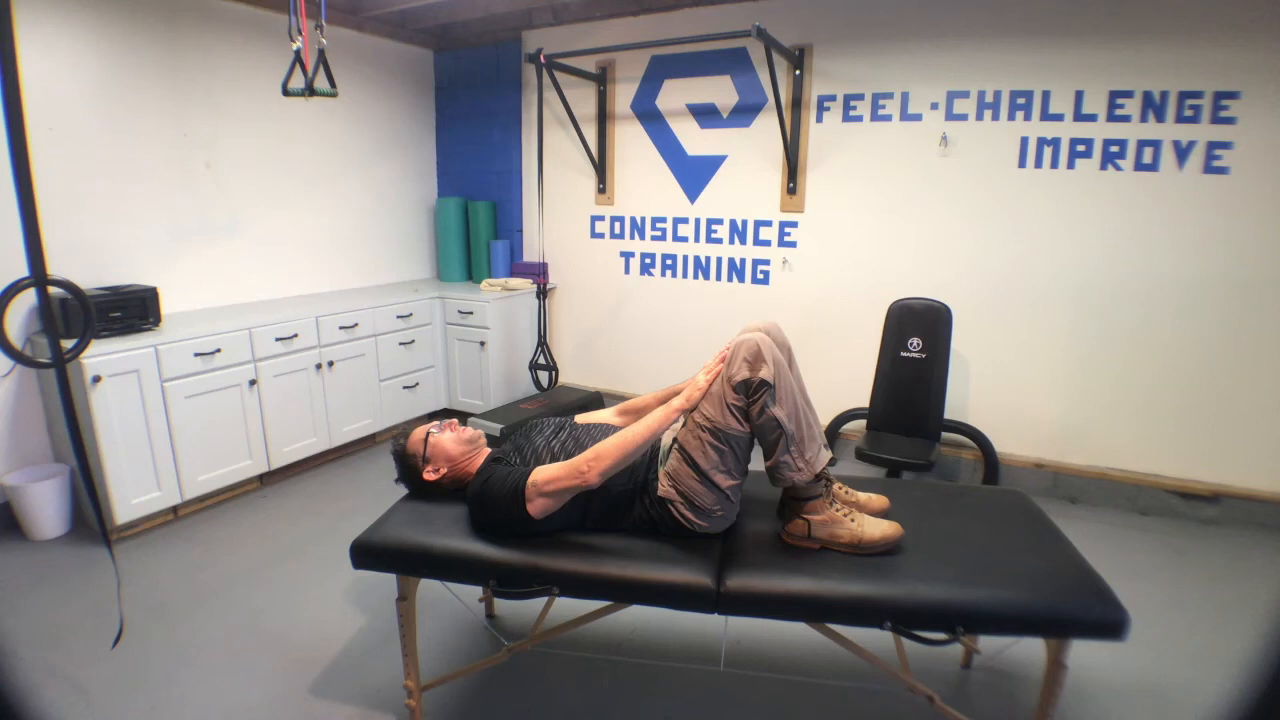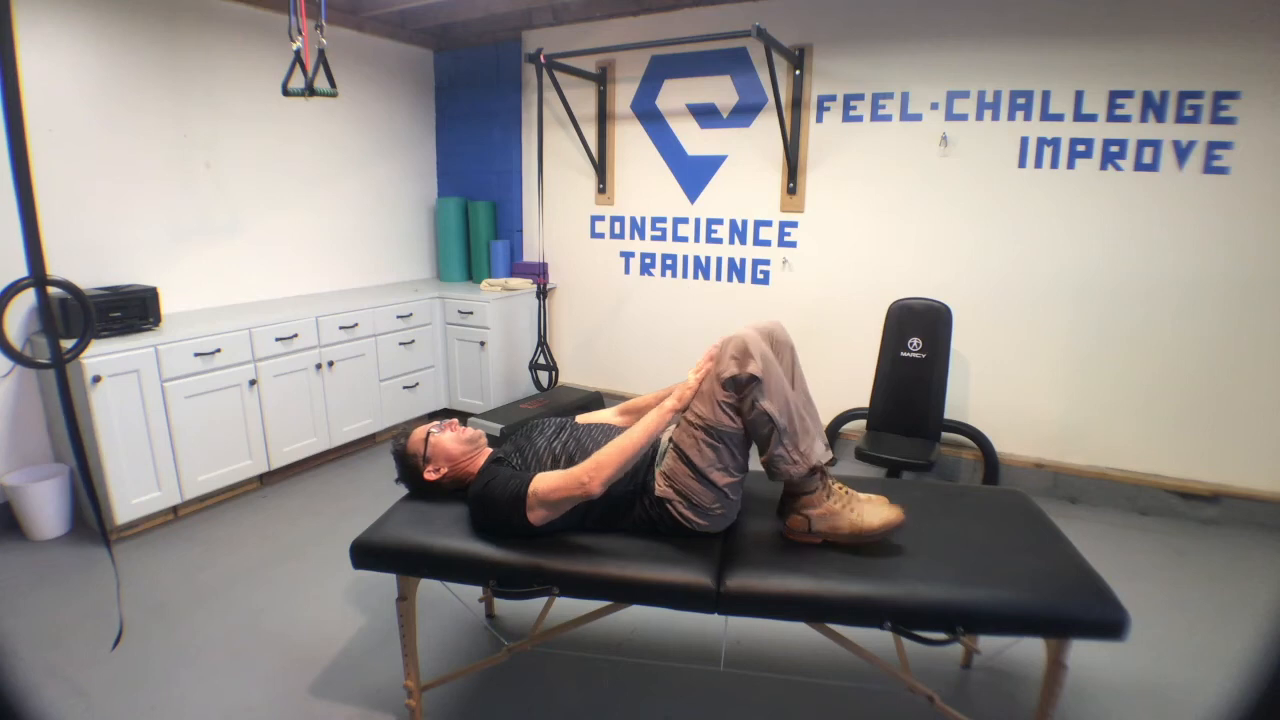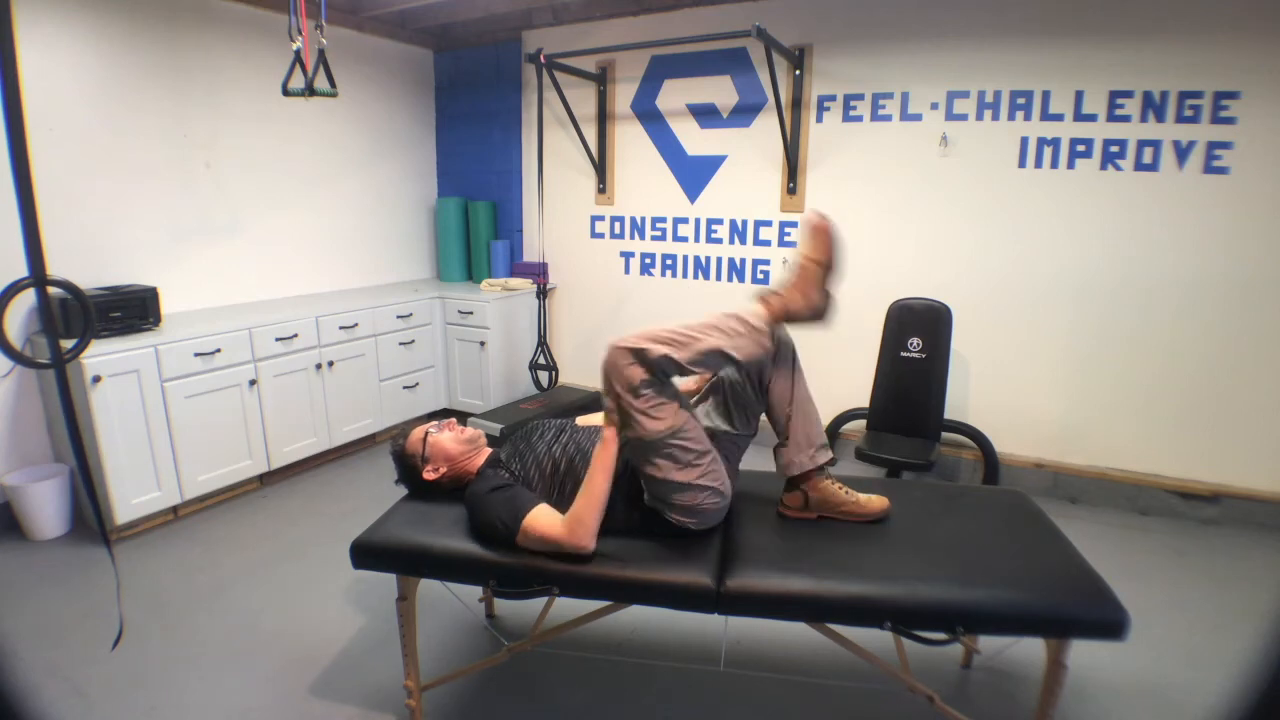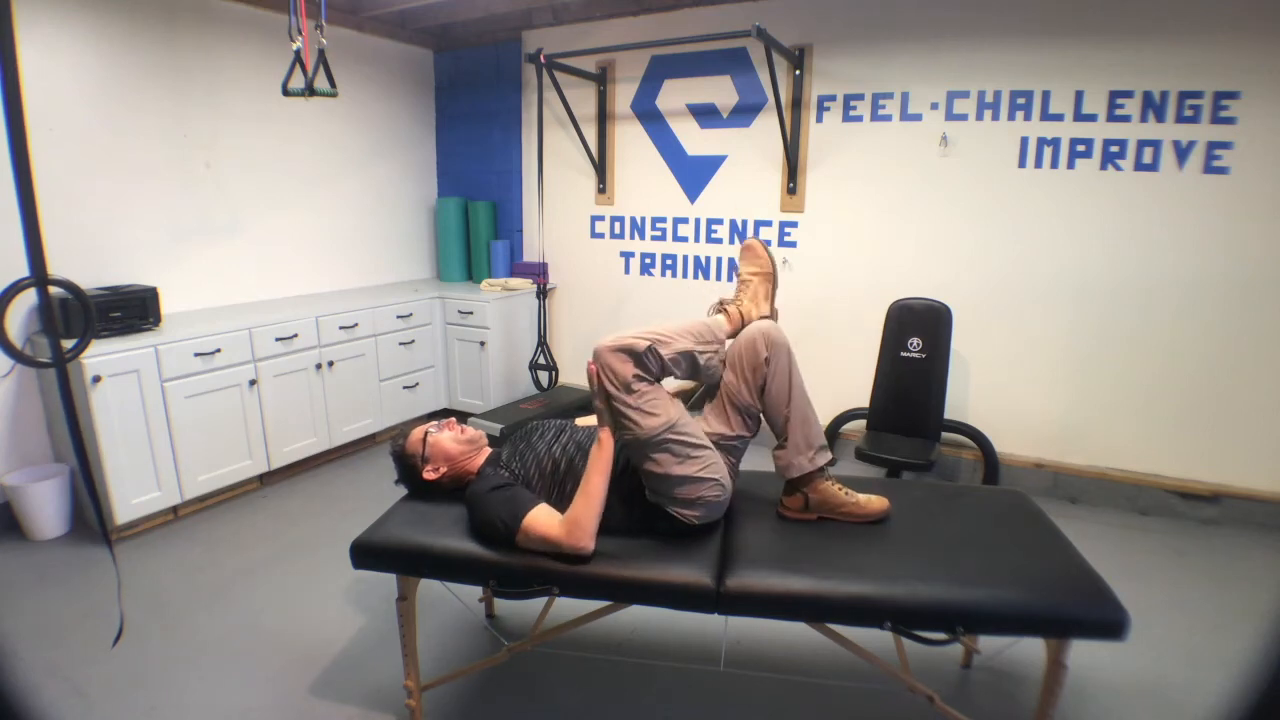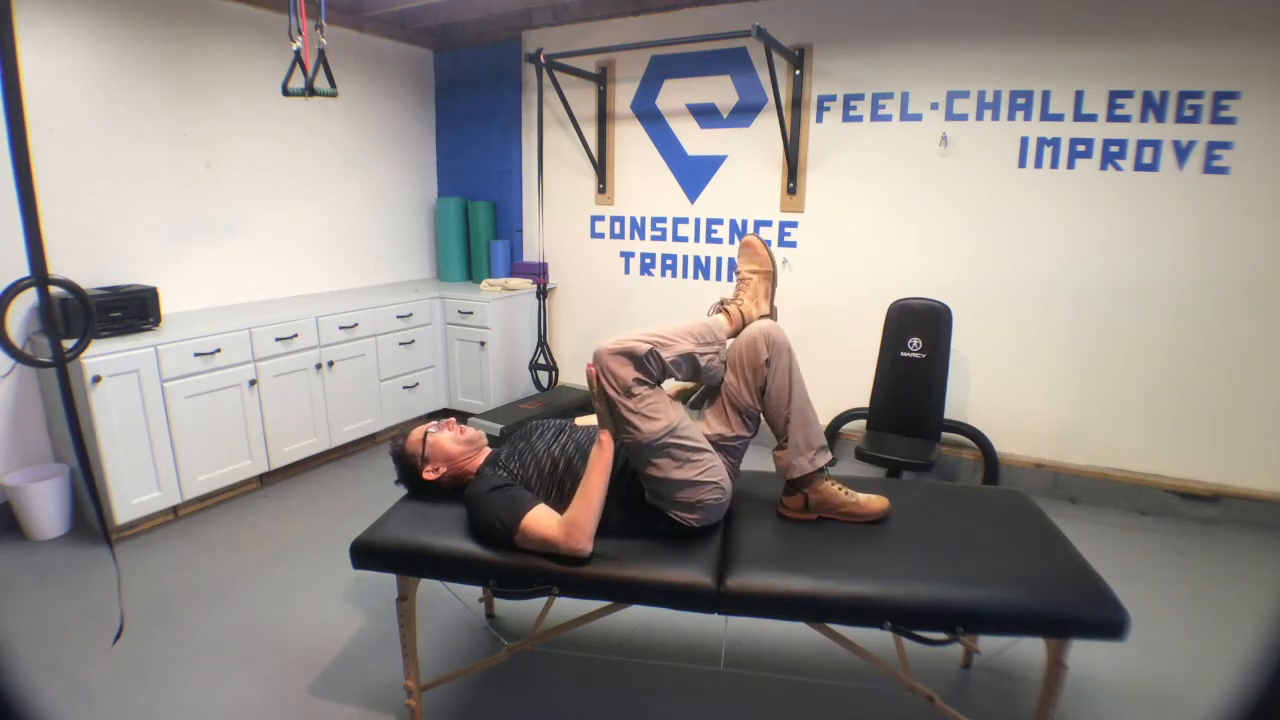
dt=0.4s
person 1, frame 1
left shoulder: (522, 441)
right shoulder: (492, 493)
left elbow: (618, 415)
right elbow: (588, 471)
left wrist: (696, 385)
right wrist: (683, 402)
left hip: (668, 454)
right hip: (686, 499)
left knee: (764, 337)
right knee: (752, 353)
left ankle: (812, 483)
right ankle: (811, 508)
person 1, frame 2
left shoulder: (519, 440)
right shoulder: (491, 493)
left elbow: (618, 417)
right elbow: (589, 480)
left wrist: (694, 384)
right wrist: (674, 400)
left hip: (668, 454)
right hip: (688, 499)
left knee: (767, 337)
right knee: (741, 351)
left ankle: (806, 487)
right ankle: (814, 502)
person 1, frame 3
left shoulder: (523, 437)
right shoulder: (488, 498)
left elbow: (599, 423)
right elbow: (579, 538)
left wrist: (693, 387)
right wrist: (613, 430)
left hip: (698, 455)
right hip: (692, 498)
left knee: (768, 341)
right knee: (626, 355)
left ankle: (808, 486)
right ankle: (784, 303)
person 1, frame 4
left shoulder: (522, 439)
right shoulder: (488, 498)
right elbow: (576, 540)
left wrist: (692, 384)
right wrist: (607, 429)
left hip: (701, 461)
right hip: (693, 493)
left knee: (764, 342)
right knee: (614, 354)
left ankle: (808, 486)
right ankle: (736, 314)
person 1, frame 5
left shoulder: (524, 437)
right shoulder: (487, 497)
left elbow: (630, 416)
right elbow: (574, 541)
left wrist: (696, 379)
right wrist: (607, 431)
left hip: (703, 460)
right hip: (693, 496)
left knee: (766, 339)
right knee: (613, 356)
left ankle: (808, 486)
right ankle: (736, 314)
